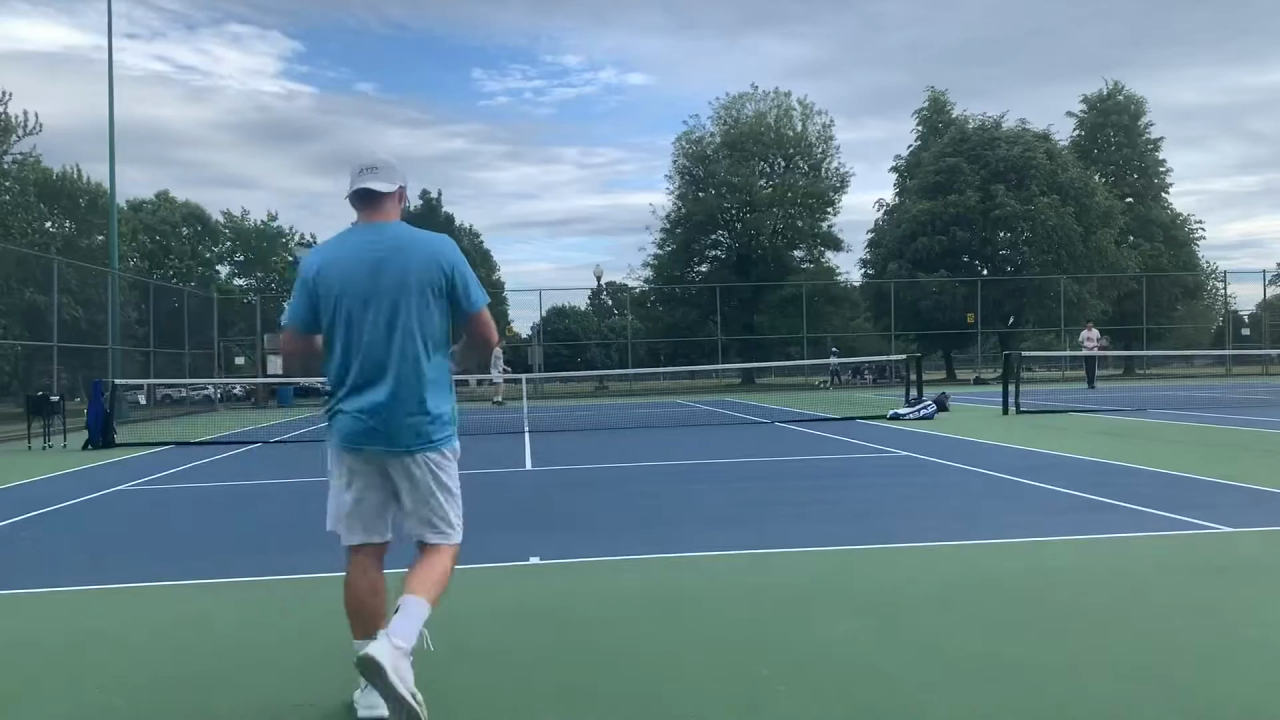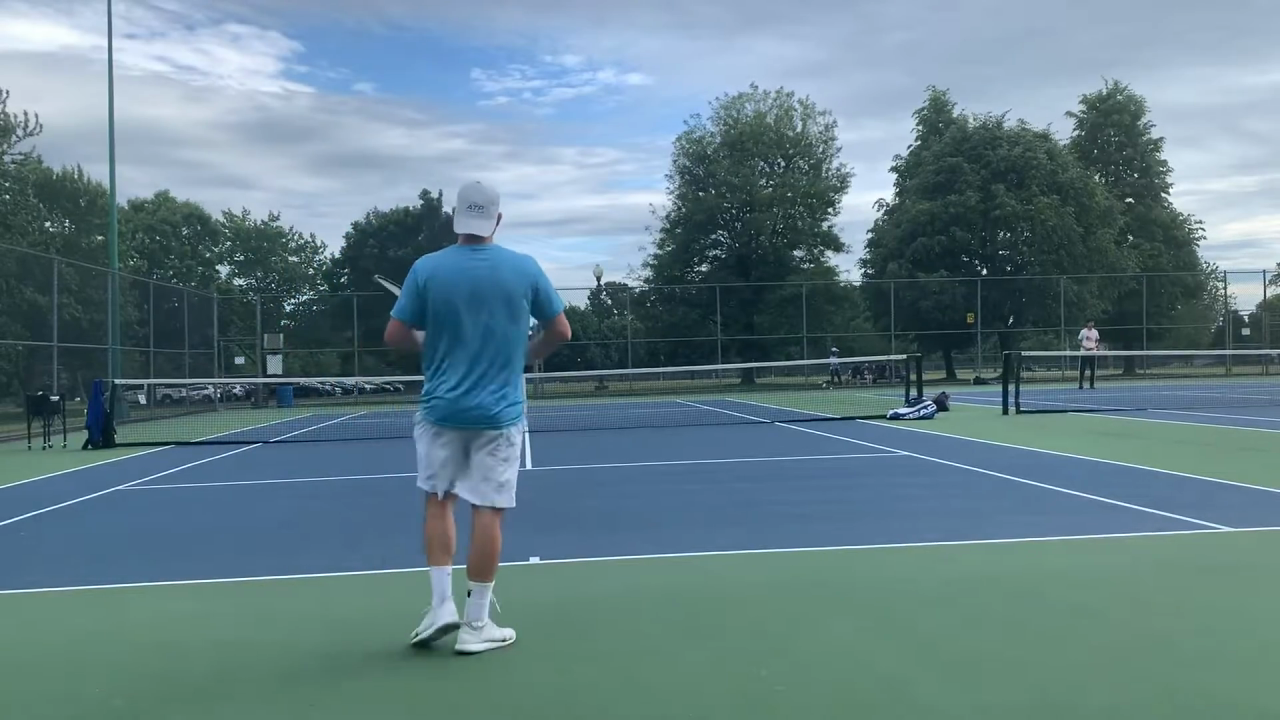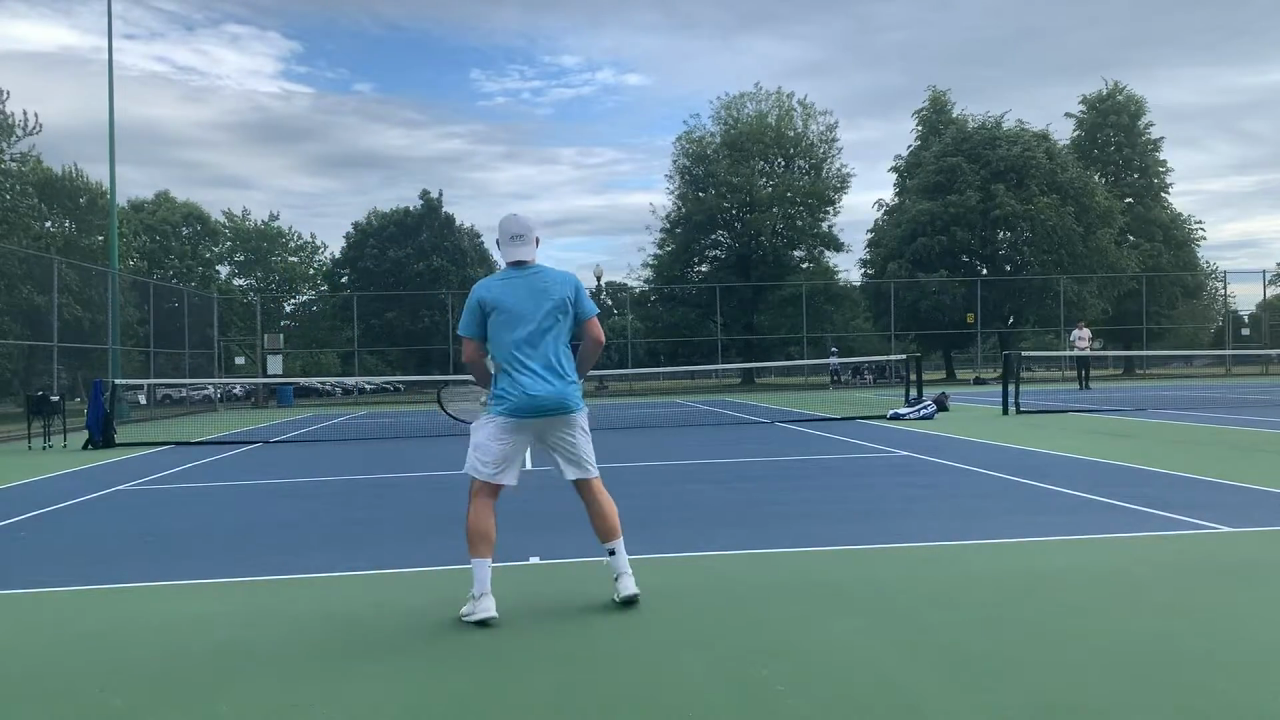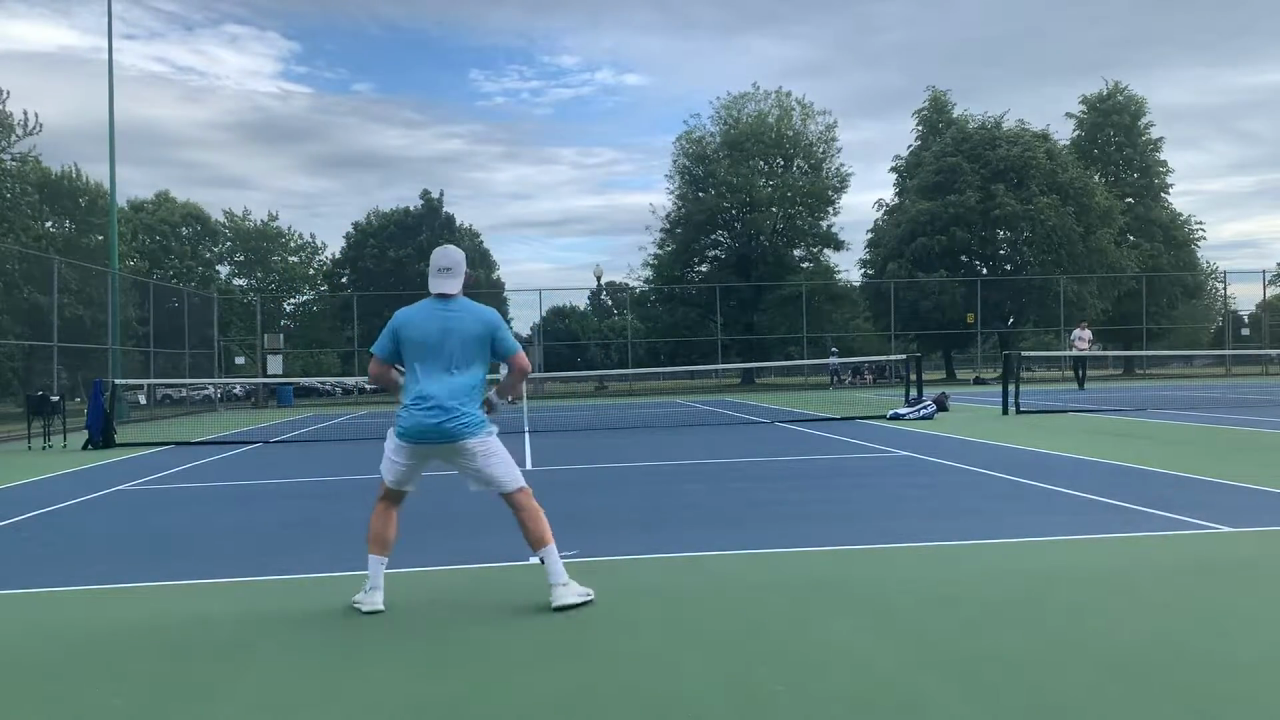
dt=0.7s
person 1, frame 1
left shoulder: (318, 261)
right shoulder: (440, 250)
left elbow: (292, 349)
right elbow: (486, 335)
left hip: (354, 430)
right hip: (425, 428)
left knee: (364, 551)
right knee: (437, 549)
right ankle: (390, 643)
person 1, frame 2
left shoulder: (426, 268)
right shoulder: (525, 268)
left elbow: (394, 335)
right elbow: (561, 332)
left hip: (441, 409)
right hip: (499, 411)
left knee: (438, 501)
right knee: (488, 512)
left ankle: (442, 604)
right ankle: (475, 624)
person 1, frame 3
left shoulder: (483, 290)
right shoulder: (568, 282)
left elbow: (470, 356)
right elbow: (596, 338)
left hip: (511, 408)
right hip: (563, 405)
left knee: (481, 494)
right knee: (591, 487)
left ankle: (482, 596)
right ankle: (624, 577)
person 1, frame 4
left shoulder: (403, 318)
right shoulder: (487, 317)
left elbow: (376, 373)
right elbow: (522, 367)
right wrist: (495, 398)
left hip: (413, 429)
right hip: (467, 429)
left knee: (388, 500)
right knee: (521, 498)
left ankle: (373, 590)
right ankle: (561, 584)
